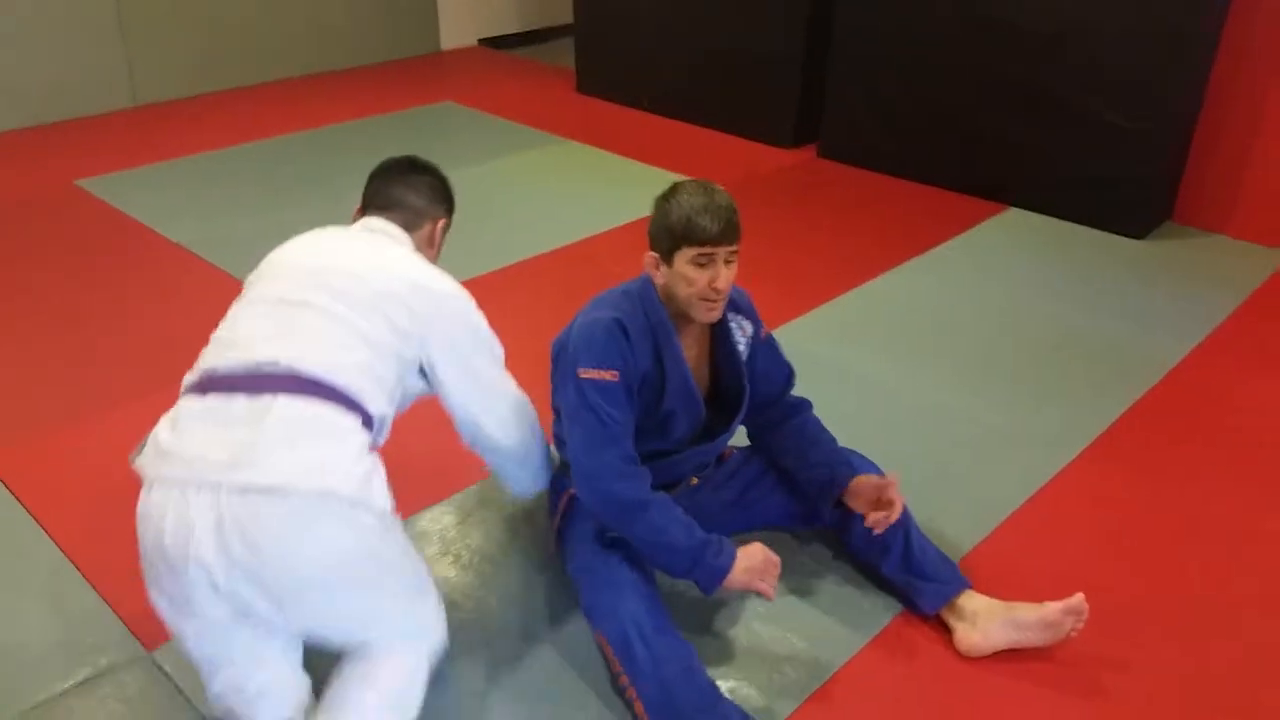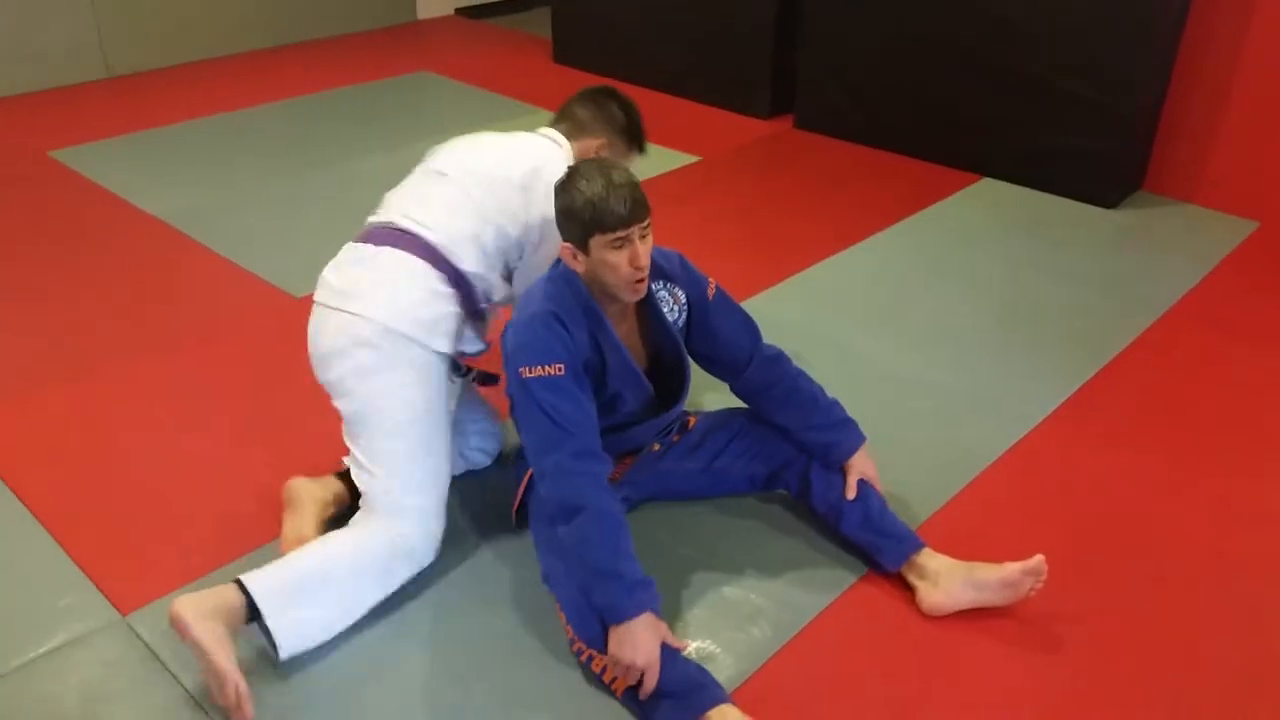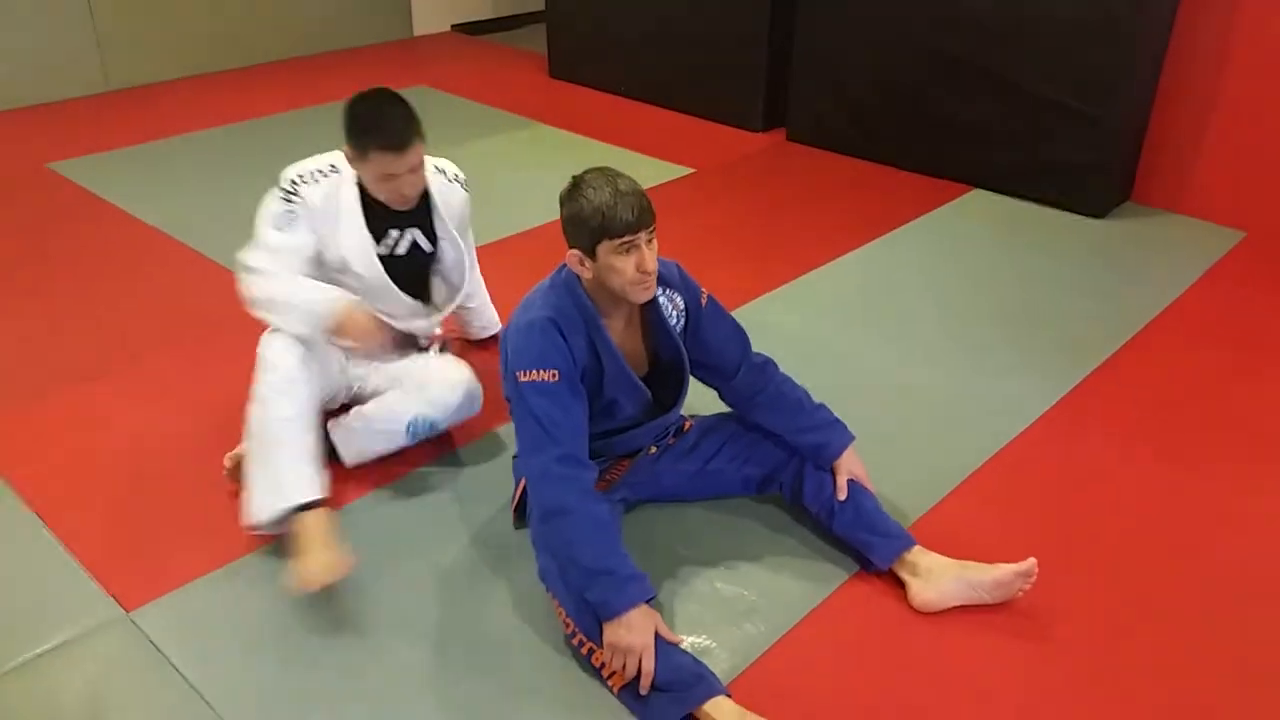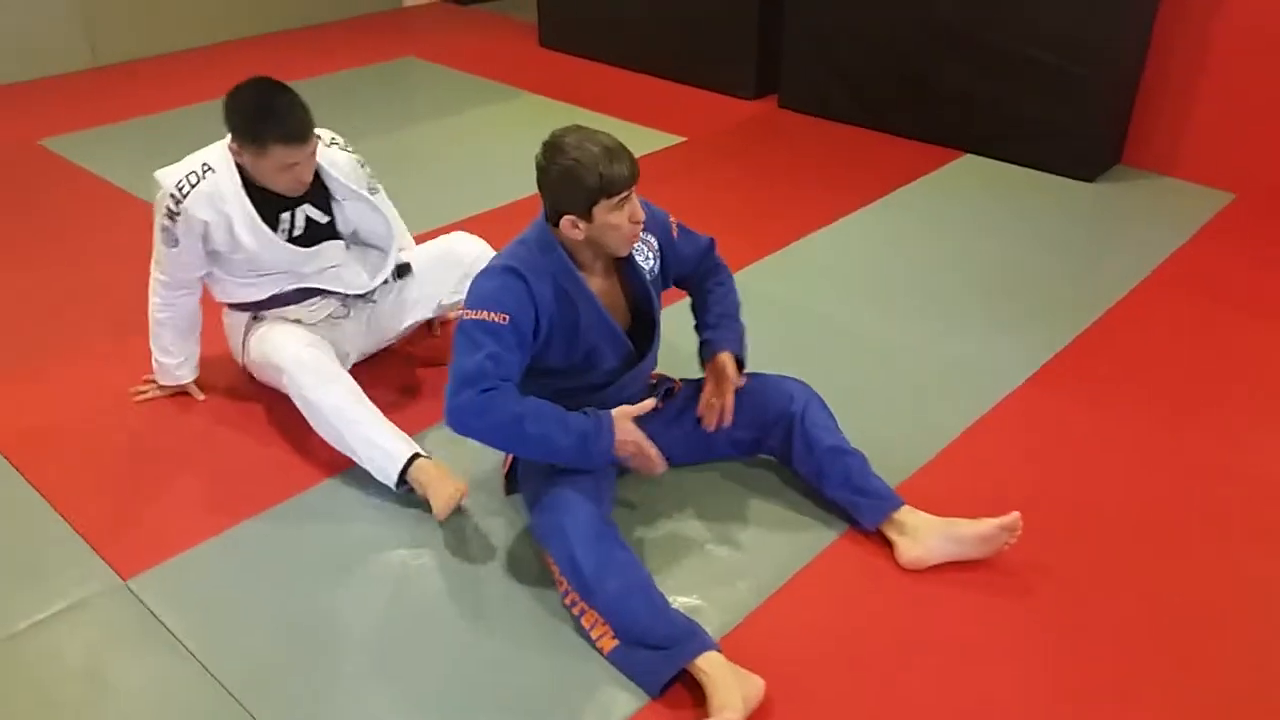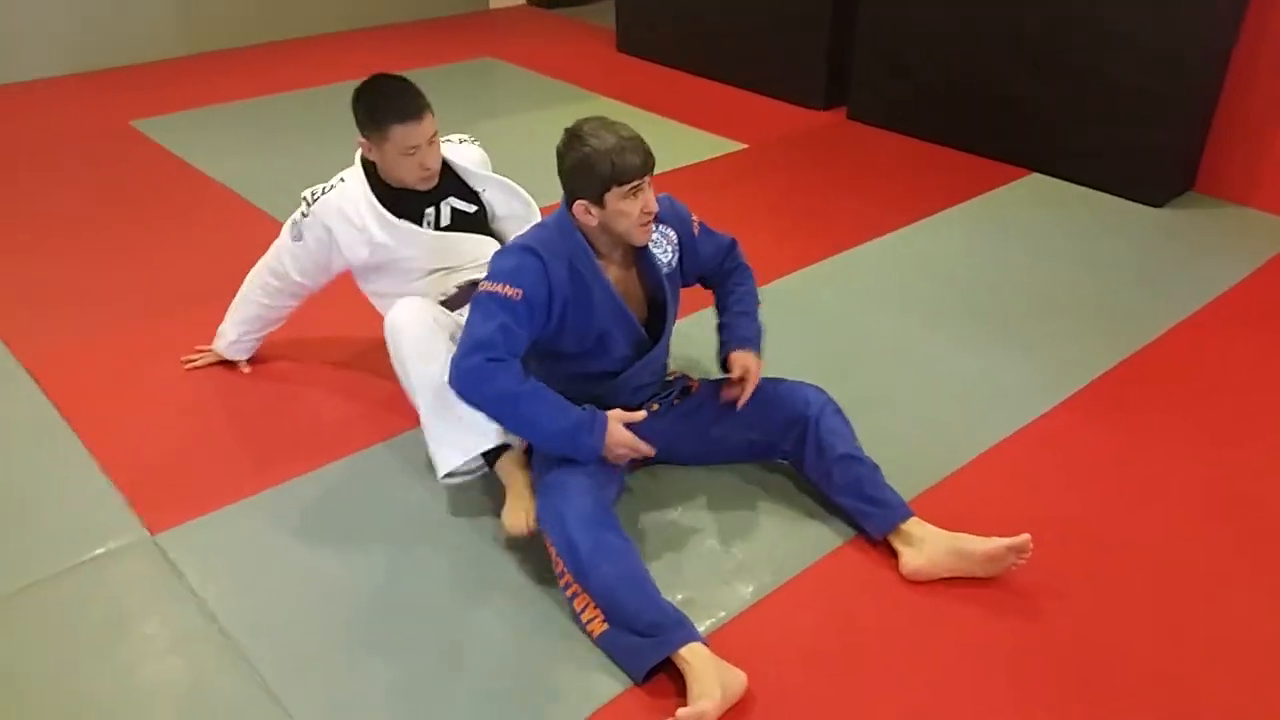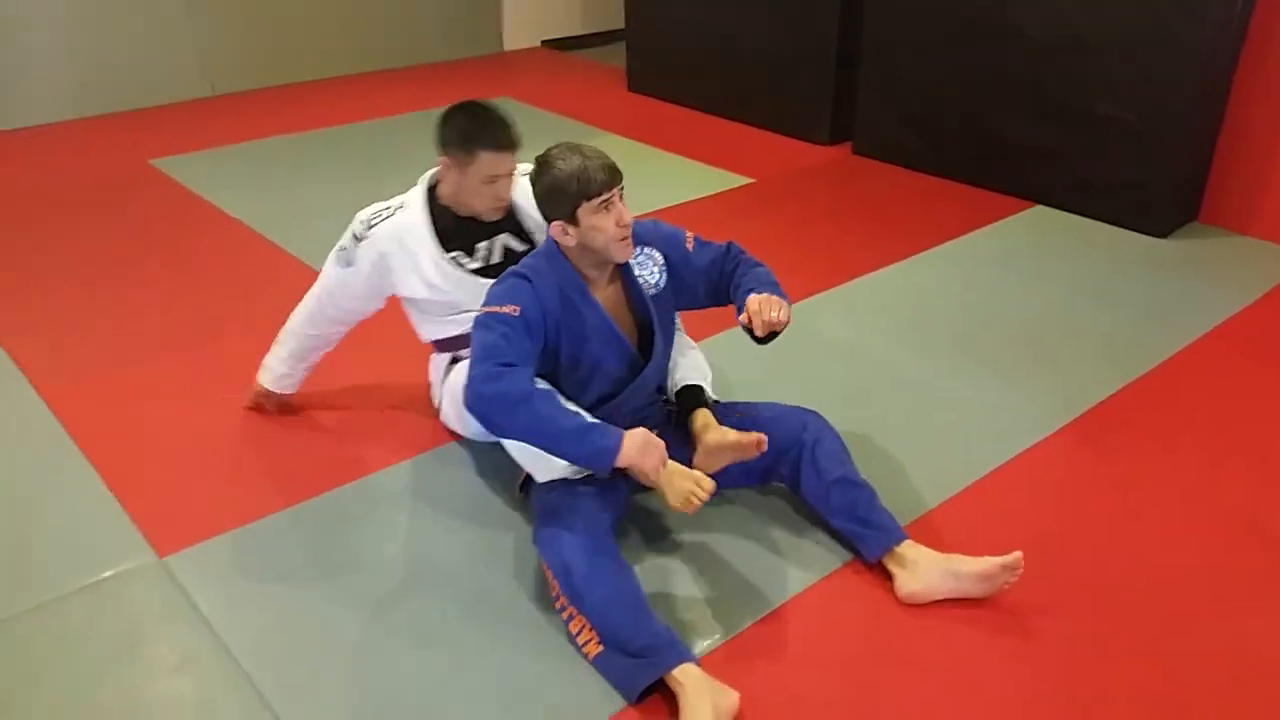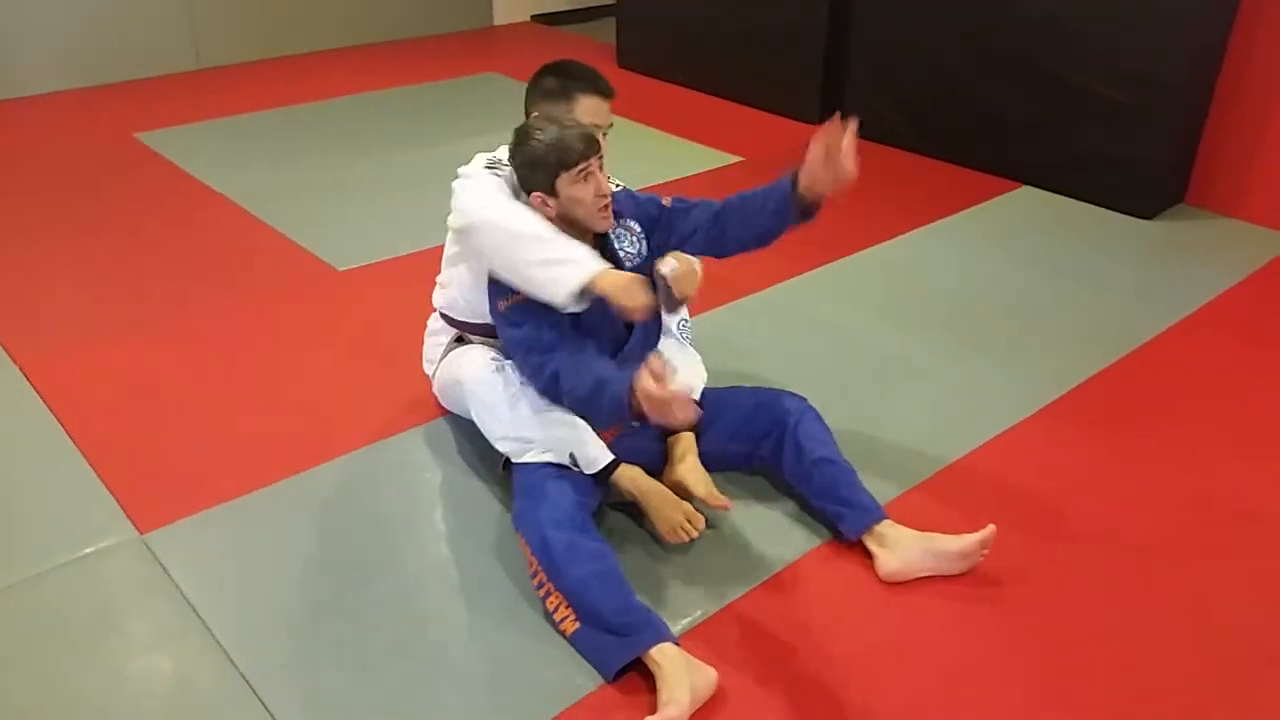
dt=0.7s
person 1, frame 1
left shoulder: (734, 313)
right shoulder: (603, 337)
left elbow: (777, 415)
right elbow: (608, 484)
left wrist: (845, 482)
right wrist: (716, 562)
left hip: (697, 475)
right hip: (608, 503)
left knee: (851, 477)
right knee: (623, 605)
left ankle: (965, 609)
person 1, frame 2
left shoulder: (669, 274)
right shoulder: (541, 329)
left elbow: (754, 365)
right elbow: (574, 479)
left wrist: (844, 441)
right wrist: (629, 607)
left hip: (660, 441)
right hip: (575, 473)
left knee: (801, 443)
right knee: (594, 588)
left ankle: (927, 569)
person 1, frame 3
left shoulder: (668, 284)
right shoulder: (540, 334)
left elbow: (745, 374)
right elbow: (561, 480)
left wrist: (833, 442)
right wrist: (621, 599)
left hip: (657, 444)
right hip: (576, 476)
left knee: (794, 447)
right knee: (582, 575)
left ankle: (918, 566)
person 1, frame 4
left shoulder: (643, 229)
right shoulder: (513, 285)
left elbow: (705, 268)
right elbow: (472, 403)
left wrist: (722, 347)
right wrist: (597, 436)
left hip: (641, 407)
right hip: (564, 443)
left knee: (785, 401)
right knee: (573, 531)
left ankle: (906, 527)
person 1, frame 5
left shoulder: (664, 223)
right shoulder: (531, 265)
left elbow: (728, 266)
right elbow: (476, 371)
left wrist: (741, 343)
right wrist: (587, 433)
left hip: (657, 401)
right hip: (578, 430)
left knee: (802, 407)
right knee: (574, 515)
left ankle: (912, 537)
right ankle: (700, 667)
person 1, frame 6
left shoulder: (651, 245)
right shoulder: (525, 294)
left elbow: (730, 265)
right elbow: (491, 393)
left wrist: (764, 297)
right wrist: (607, 445)
left hip: (661, 426)
right hip: (580, 454)
left knee: (799, 431)
right knee: (568, 542)
left ankle: (907, 560)
person 1, frame 7
left shoulder: (627, 214)
left elbow: (720, 226)
right elbow: (554, 367)
left wrist: (803, 189)
right wrist: (631, 392)
left hip: (647, 406)
left knee: (781, 414)
right knee: (549, 519)
left ankle: (887, 541)
right ankle: (671, 667)
person 2, frame 1
left shoulder: (289, 255)
right shoulder: (433, 291)
right elbow: (504, 429)
right wrist: (540, 475)
left hip: (177, 491)
right hip: (302, 495)
right knee: (409, 632)
person 2, frame 2
left shoulder: (488, 152)
right shoulder: (559, 191)
left hip: (351, 305)
right hip: (384, 330)
left knee: (481, 437)
right knee: (406, 534)
left ankle: (334, 491)
right ankle: (222, 608)
person 2, frame 3
left shoulder: (447, 185)
right shoulder: (311, 188)
left elbow: (458, 268)
right elbow: (264, 278)
left wrist: (486, 326)
right wrist: (335, 313)
left hip: (397, 351)
right hip: (325, 340)
left knee: (458, 389)
right knee: (284, 354)
left ankle: (311, 442)
right ankle: (309, 522)
person 2, frame 4
left shoulder: (335, 157)
right shoulder: (193, 194)
left elbow: (386, 235)
right elbow: (174, 285)
left wrist: (428, 301)
right wrist: (176, 368)
left hip: (363, 296)
right hip: (278, 331)
left knee: (463, 251)
right knee: (296, 355)
right ankle: (419, 471)
person 2, frame 5
left shoulder: (465, 157)
right shoulder: (336, 208)
left elbow: (522, 222)
right elbow: (279, 279)
right wrist: (233, 344)
right hip: (452, 332)
right knee: (409, 318)
right ankle: (509, 469)
person 2, frame 6
left shoulder: (527, 192)
right shoulder: (389, 233)
right elbow: (328, 304)
right wrist: (278, 373)
right hip: (474, 369)
left ankle: (701, 428)
right ankle: (645, 465)
person 2, frame 7
right shoulder: (493, 178)
right elbow: (490, 225)
left wrist: (678, 270)
right wrist: (595, 275)
right hip: (477, 348)
left knee: (664, 308)
right knee: (487, 379)
left ankle: (682, 453)
right ankle: (635, 483)
